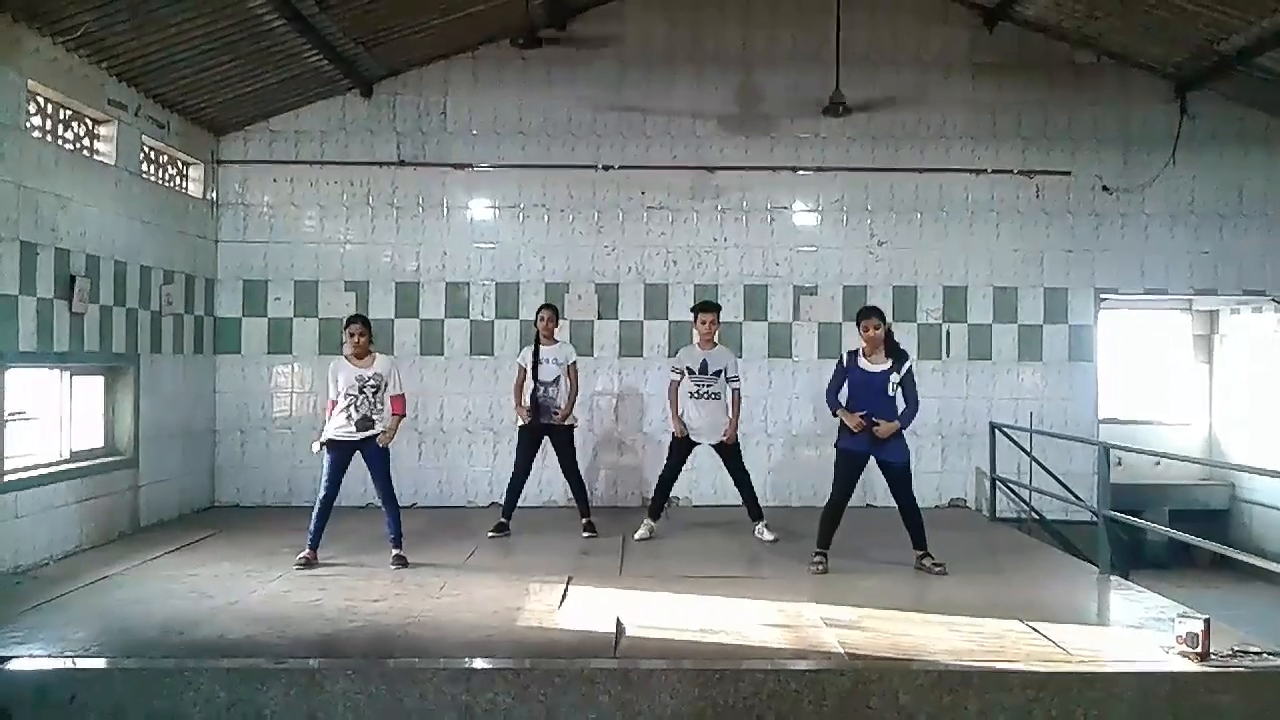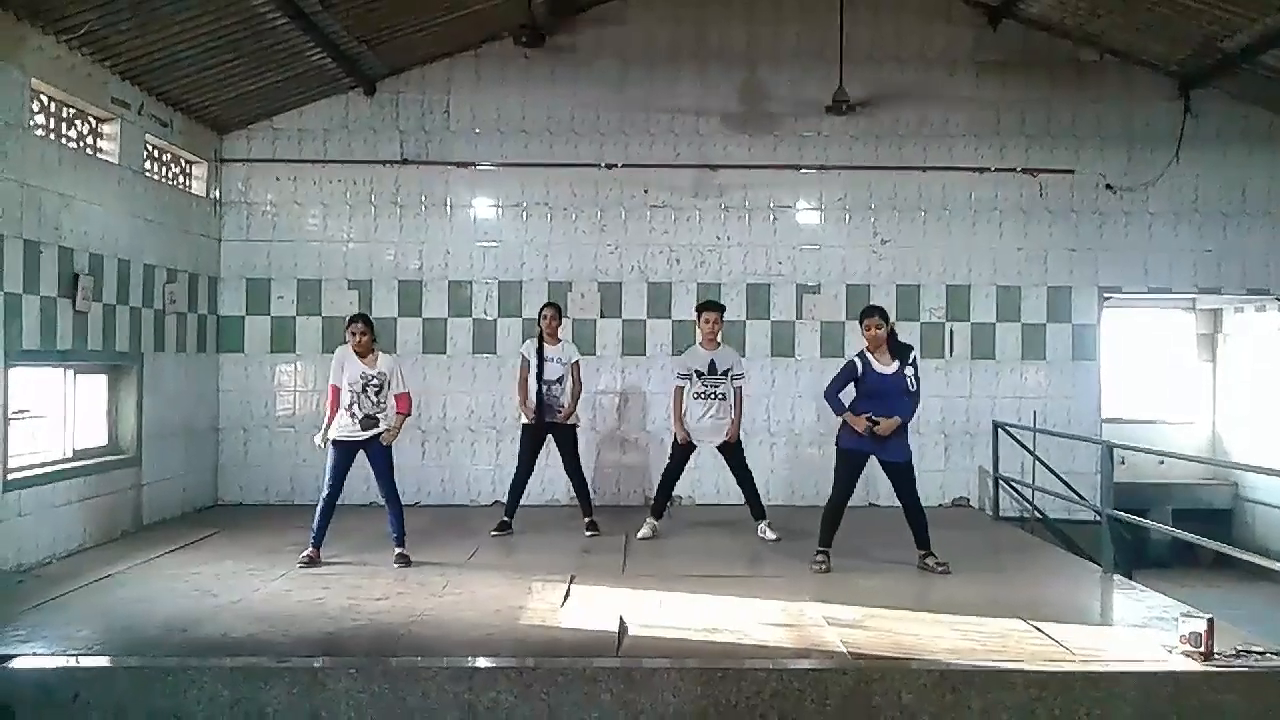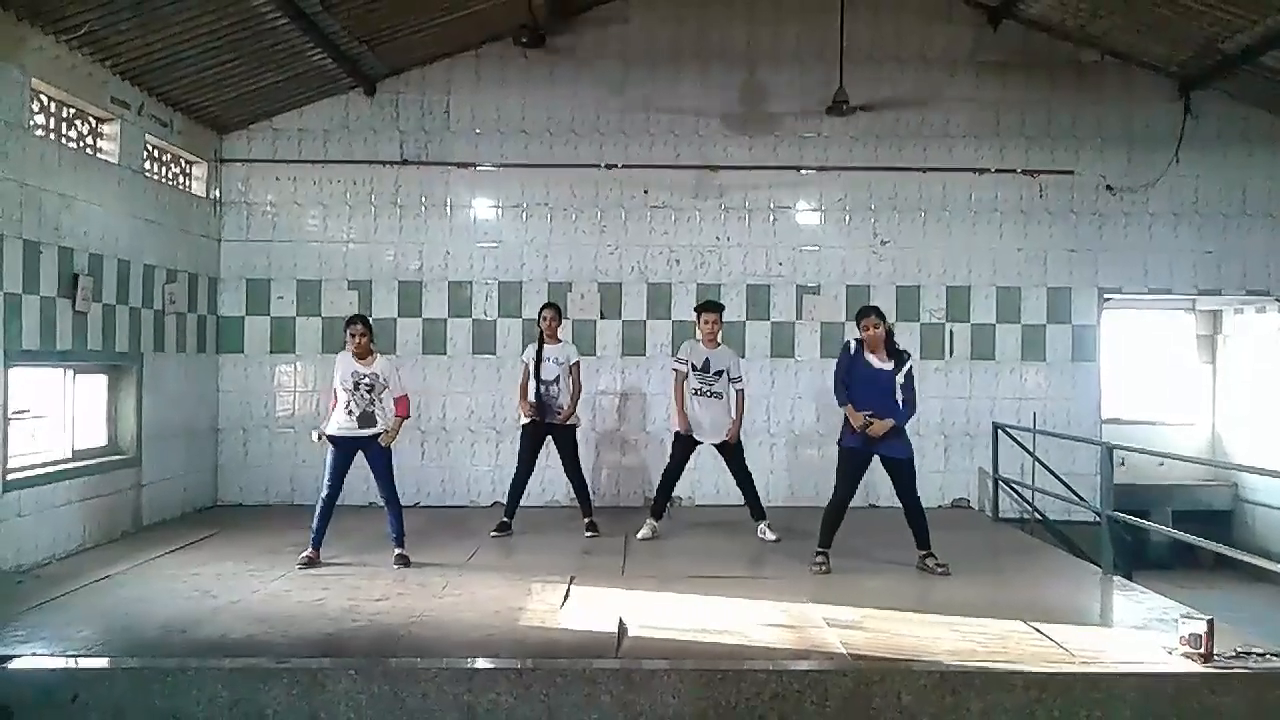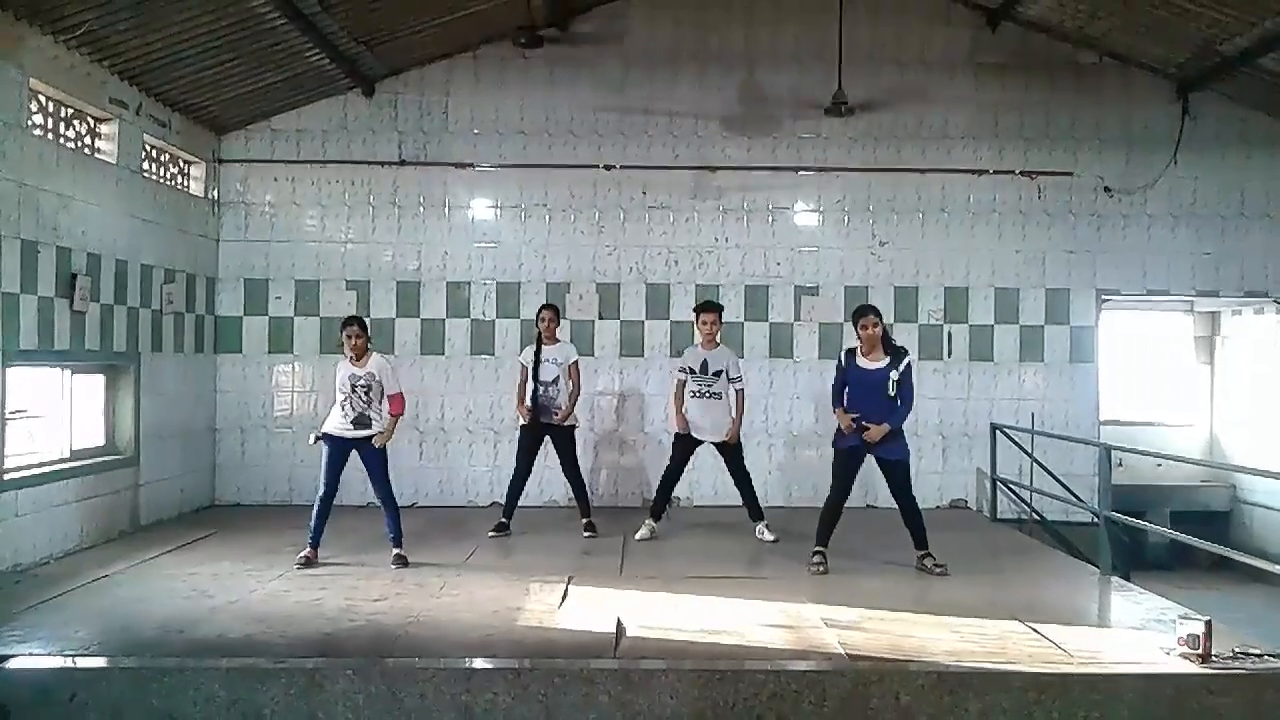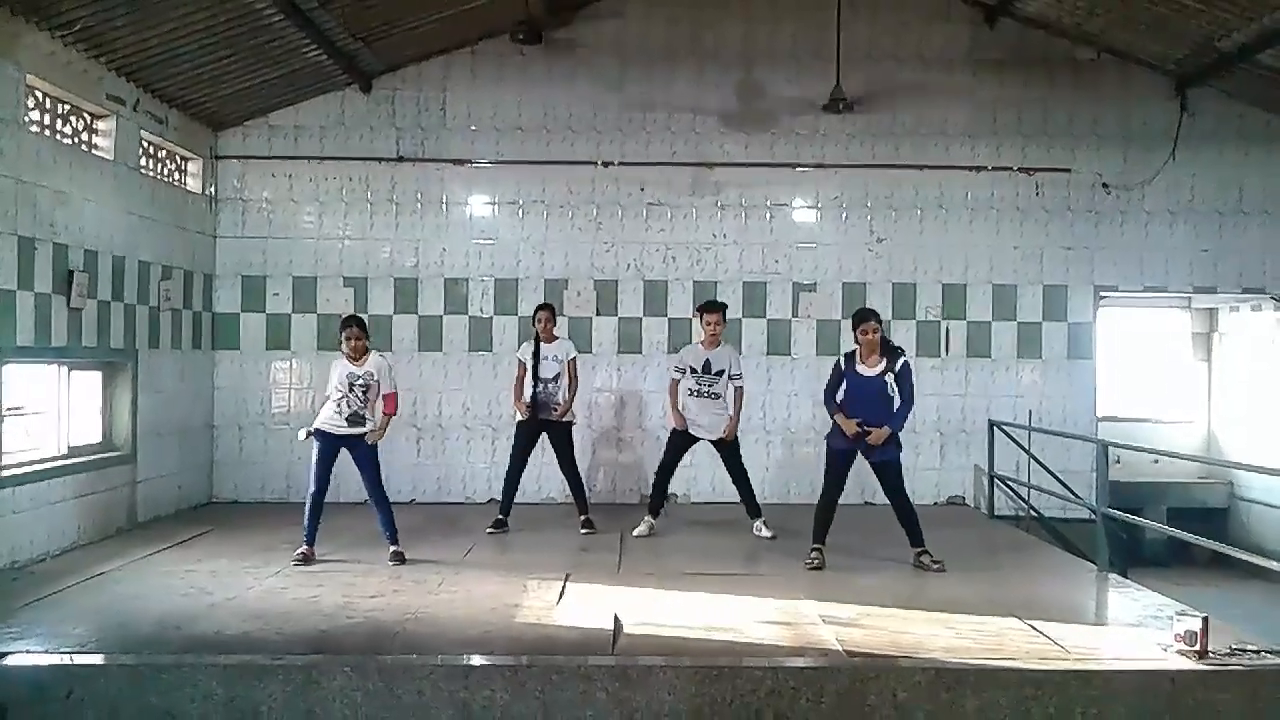
dt=0.2s
person 1, frame 1
left shoulder: (900, 361)
right shoulder: (849, 360)
left elbow: (912, 402)
right elbow: (831, 393)
left wrist: (896, 425)
right wrist: (845, 416)
left hip: (890, 438)
right hip: (853, 436)
left knee: (906, 498)
right knee: (839, 496)
left ankle: (922, 555)
right ankle: (820, 552)
person 1, frame 2
left shoulder: (907, 356)
right shoulder: (859, 362)
left elbow: (913, 397)
right elbow: (830, 393)
left wrist: (896, 421)
right wrist: (851, 419)
left hip: (894, 438)
right hip: (856, 436)
left knee: (910, 497)
right knee: (840, 495)
left ankle: (925, 554)
right ankle: (822, 551)
person 1, frame 3
left shoulder: (902, 361)
right shoulder: (852, 350)
left elbow: (910, 405)
right elbow: (839, 381)
left wrist: (888, 423)
right wrist: (850, 412)
left hip: (893, 437)
right hip: (857, 435)
left knee: (910, 497)
right knee: (842, 495)
left ankle: (925, 554)
right ankle: (822, 552)
person 1, frame 4
left shoulder: (899, 359)
right shoulder: (847, 358)
left elbow: (907, 402)
right elbow: (837, 390)
left wrist: (884, 428)
right wrist: (839, 414)
left hip: (889, 437)
right hip: (851, 436)
left knee: (905, 497)
right knee: (837, 494)
left ankle: (923, 555)
right ankle: (819, 551)
person 1, frame 5
left shoulder: (897, 361)
right shoulder: (846, 362)
left elbow: (906, 402)
right elbow: (829, 395)
left wrist: (887, 430)
right wrist: (841, 420)
left hip: (882, 438)
right hip: (844, 437)
left knee: (898, 495)
right knee: (830, 492)
left ankle: (920, 551)
right ankle: (816, 549)
person 2, frame 1
left shoulder: (385, 363)
right shoulder: (337, 365)
left elbow: (398, 401)
right elbow: (333, 404)
left wrist: (391, 431)
right wrist: (324, 434)
left hip: (373, 437)
right hip: (340, 437)
left knee: (386, 492)
right knee: (326, 493)
left ankle: (397, 549)
right ankle: (311, 550)
person 2, frame 2
left shoulder: (388, 362)
right shoulder: (342, 355)
left elbow: (403, 400)
right elbow: (334, 395)
left wrist: (395, 429)
right wrist: (324, 429)
left hip: (377, 436)
right hip: (343, 436)
left knee: (388, 491)
right knee: (330, 491)
left ankle: (400, 547)
right ankle: (314, 548)
person 2, frame 3
left shoulder: (385, 364)
right shoulder: (342, 358)
left elbow: (402, 402)
right elbow: (336, 397)
left wrist: (393, 431)
right wrist: (325, 427)
left hip: (375, 436)
right hip: (341, 435)
left knee: (388, 492)
right knee: (329, 492)
left ankle: (399, 548)
right ankle: (314, 549)
person 2, frame 4
left shoulder: (380, 363)
right shoulder: (341, 366)
left elbow: (396, 400)
left wrist: (388, 431)
right wrist: (321, 429)
left hip: (370, 436)
right hip: (336, 434)
left knee: (383, 492)
right knee: (326, 492)
left ankle: (397, 548)
right ankle: (312, 549)
person 2, frame 5
left shoulder: (378, 362)
right shoulder: (337, 364)
left elbow: (390, 399)
right elbow: (331, 399)
left wrist: (380, 429)
right wrist: (314, 426)
left hip: (362, 434)
right hip: (328, 431)
left knee: (375, 490)
right knee: (317, 489)
left ankle: (394, 545)
right ankle: (308, 546)
person 3, frame 1
left shoulder: (727, 356)
right shoulder: (684, 354)
left elbow: (735, 392)
right elbow: (673, 387)
left wrist: (734, 424)
right wrist: (675, 419)
left hip: (721, 428)
right hip: (687, 427)
left knee: (740, 474)
right knee: (669, 473)
left ankle: (759, 523)
right ankle: (650, 521)
person 3, frame 2
left shoulder: (731, 356)
right shoulder: (689, 356)
left elbow: (738, 391)
right elbow: (679, 390)
left wrist: (736, 423)
right wrist: (677, 424)
left hip: (724, 428)
right hip: (690, 428)
left knee: (743, 474)
right knee: (671, 472)
left ankle: (762, 522)
right ankle: (653, 520)
person 3, frame 3
left shoulder: (730, 356)
right shoulder: (688, 348)
left elbow: (739, 391)
right elbow: (679, 381)
left wrist: (737, 425)
right wrist: (680, 414)
left hip: (723, 428)
right hip: (690, 425)
left knee: (742, 474)
right knee: (671, 472)
left ankle: (761, 523)
right ankle: (653, 521)
person 3, frame 4
left shoulder: (728, 356)
right shoulder: (689, 354)
left elbow: (739, 391)
right elbow: (680, 386)
left wrist: (737, 425)
right wrist: (678, 415)
left hip: (723, 428)
right hip: (690, 426)
left knee: (740, 475)
right knee: (672, 472)
left ankle: (760, 523)
right ankle: (652, 521)
person 3, frame 5
left shoulder: (730, 354)
right shoulder: (687, 352)
left elbow: (738, 388)
right elbow: (674, 383)
left wrist: (734, 421)
right wrist: (675, 412)
left hip: (720, 426)
right hip: (687, 423)
left knee: (738, 472)
right knee: (665, 467)
left ankle: (757, 520)
right ankle: (650, 518)
person 4, frame 1
left shoulder: (566, 349)
right shoulder: (528, 352)
left elbow: (574, 384)
right elbow: (519, 383)
left wrist: (568, 409)
right wrist: (518, 406)
left hip: (559, 420)
right hip: (531, 419)
left knee: (571, 470)
right knee: (520, 471)
left ankle: (586, 519)
right ankle: (504, 520)
person 4, frame 2
left shoulder: (569, 349)
right shoulder: (530, 346)
left elbow: (577, 383)
right elbow: (522, 379)
left wrist: (572, 408)
right wrist: (523, 405)
left hip: (563, 418)
right hip: (534, 418)
left knee: (574, 469)
right knee: (523, 469)
left ankle: (588, 518)
right ankle: (507, 519)
person 4, frame 3
left shoulder: (569, 349)
right shoulder: (531, 349)
left elbow: (577, 384)
right elbow: (525, 381)
left wrist: (571, 409)
right wrist: (523, 402)
left hip: (562, 418)
right hip: (534, 417)
left knee: (573, 469)
right knee: (523, 469)
left ankle: (588, 519)
right ankle: (507, 520)
person 4, frame 4
left shoulder: (568, 349)
right shoulder: (529, 351)
left elbow: (576, 384)
right elbow: (522, 383)
left wrist: (569, 409)
right wrist: (520, 405)
left hip: (561, 419)
right hip: (533, 418)
left knee: (571, 469)
right knee: (521, 470)
left ankle: (586, 519)
right ankle: (505, 520)
person 4, frame 5
left shoulder: (566, 346)
right shoulder: (527, 348)
left elbow: (573, 379)
right elbow: (519, 379)
left wrist: (568, 404)
right wrist: (517, 402)
left hip: (558, 415)
right hip: (530, 414)
left knee: (569, 466)
right knee: (515, 465)
left ankle: (584, 516)
right ankle: (502, 517)
